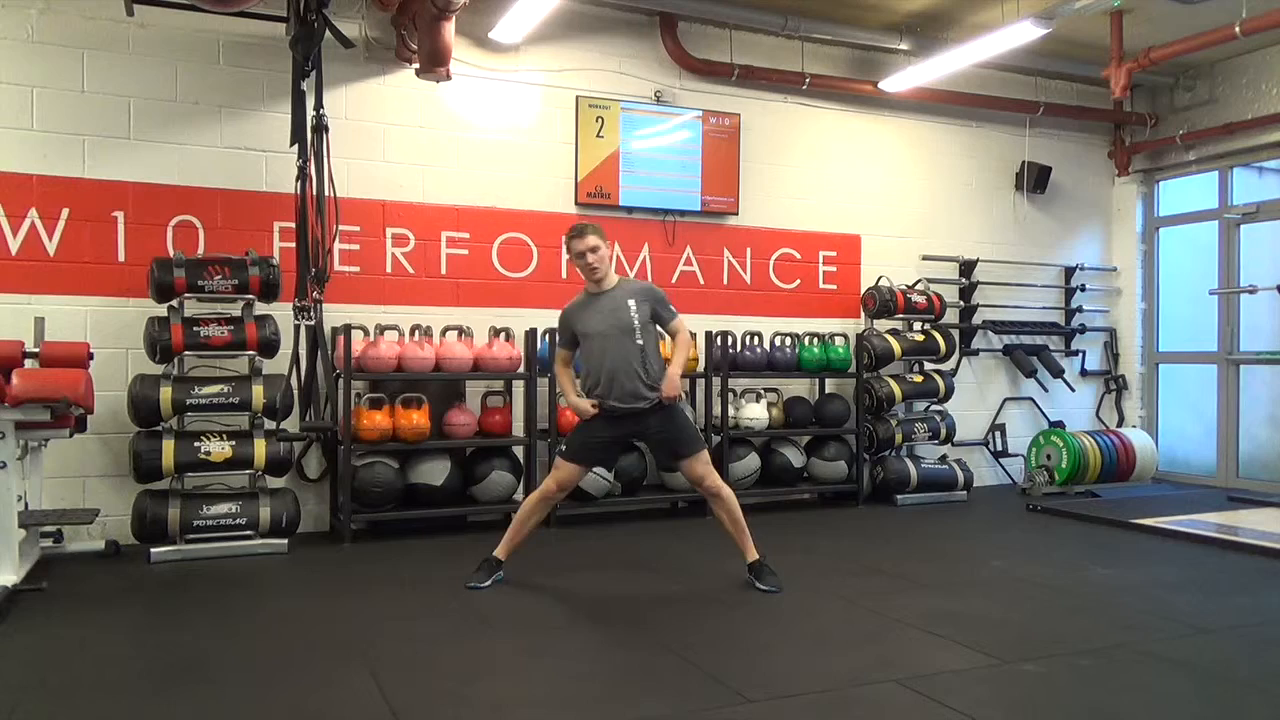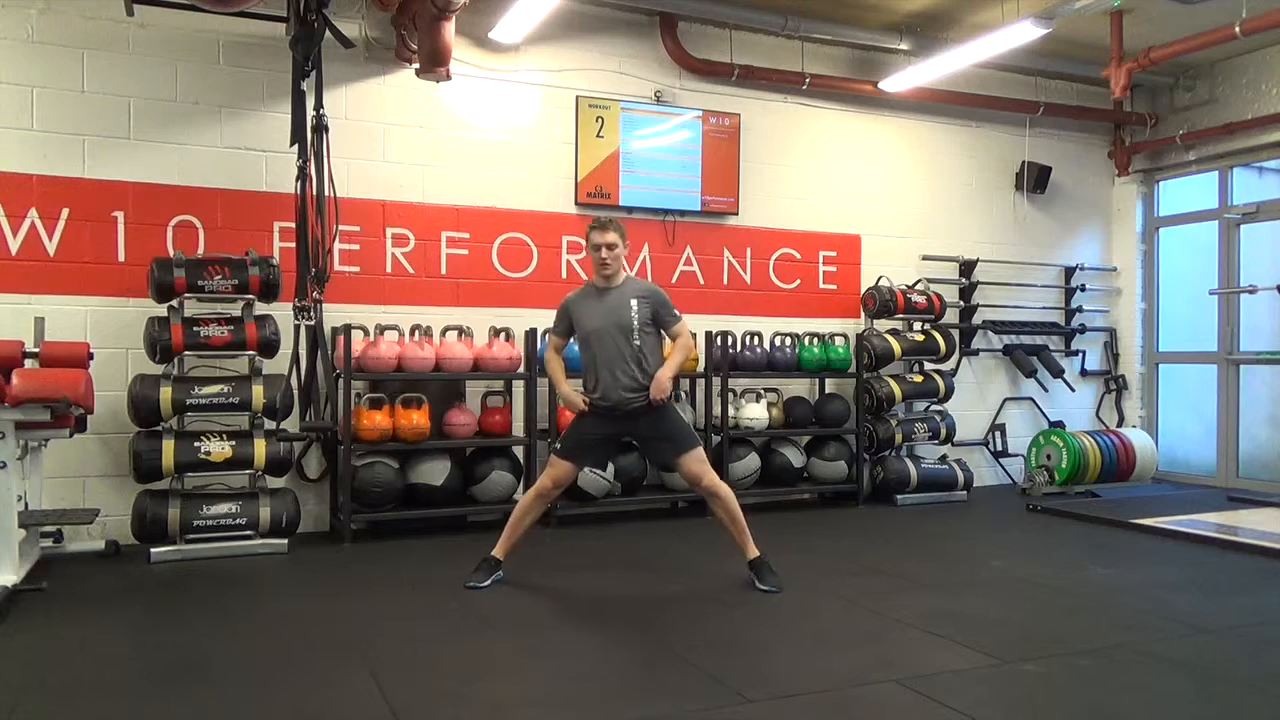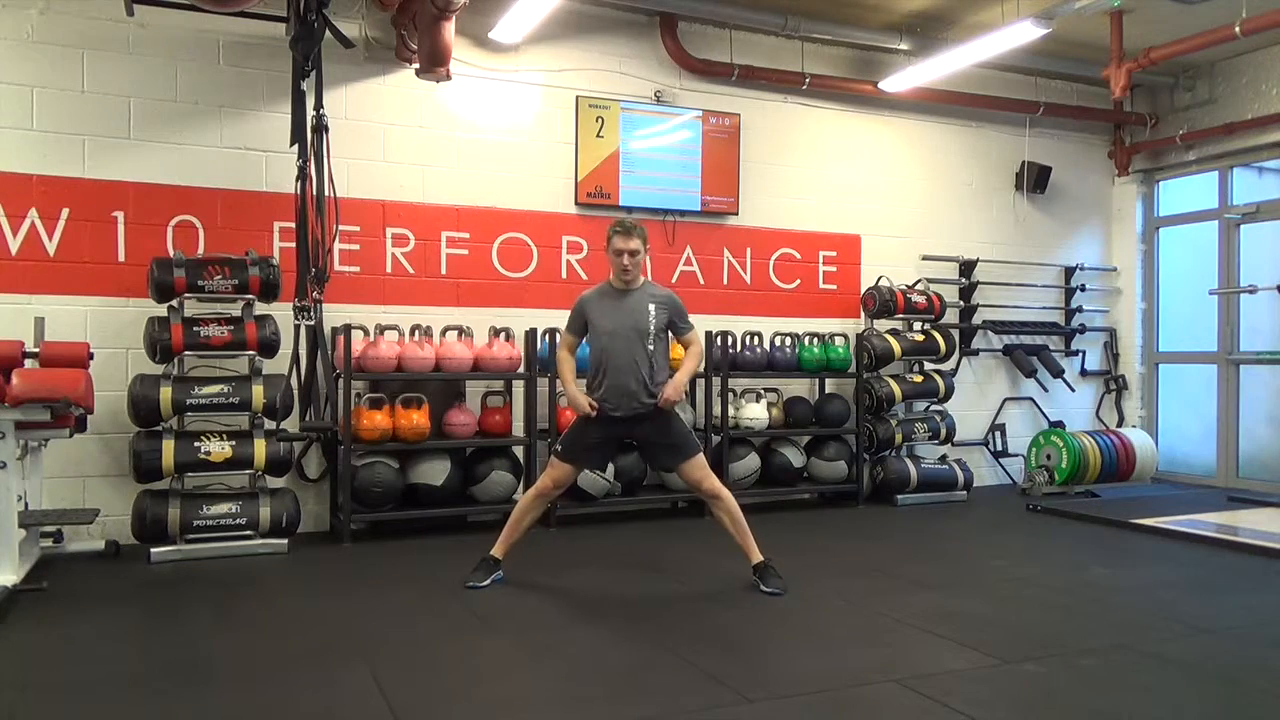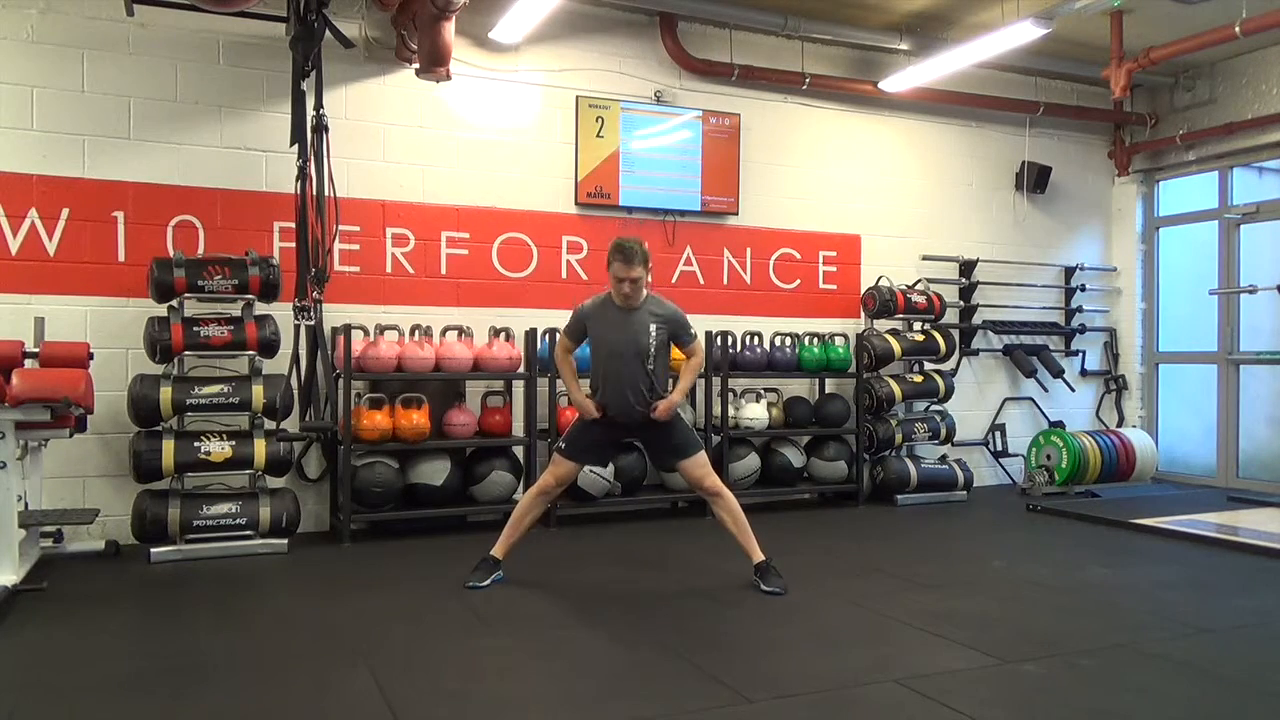
dt=0.5s
person 1, frame 1
left shoulder: (645, 292)
right shoulder: (572, 313)
left elbow: (682, 335)
right elbow: (562, 363)
left wrist: (674, 371)
right wrist: (573, 397)
left hip: (657, 408)
right hip: (604, 414)
left knee: (711, 484)
right knee: (553, 487)
left ankle: (754, 563)
right ankle: (496, 560)
person 1, frame 2
left shoulder: (649, 294)
right shoulder: (574, 303)
left elbow: (684, 338)
right elbow: (552, 350)
left wrist: (665, 373)
right wrist: (564, 391)
left hip: (650, 407)
right hip: (598, 411)
left knee: (707, 482)
right knee: (547, 486)
left ankle: (755, 559)
right ankle: (494, 561)
person 1, frame 3
left shoulder: (665, 299)
right shoulder: (589, 301)
left elbow: (695, 346)
right elbow: (565, 349)
left wrist: (679, 380)
right wrist: (573, 391)
left hip: (654, 413)
right hip: (600, 414)
left knee: (709, 487)
right knee: (547, 486)
left ankle: (760, 564)
right ankle: (494, 560)
person 1, frame 4
left shoulder: (668, 313)
right shoulder: (589, 312)
left elbow: (696, 355)
right elbow: (562, 352)
left wrist: (676, 397)
right wrist: (578, 396)
left hip: (657, 416)
right hip: (602, 415)
left knee: (710, 485)
right knee: (549, 484)
left ankle: (761, 564)
right ankle: (494, 560)
